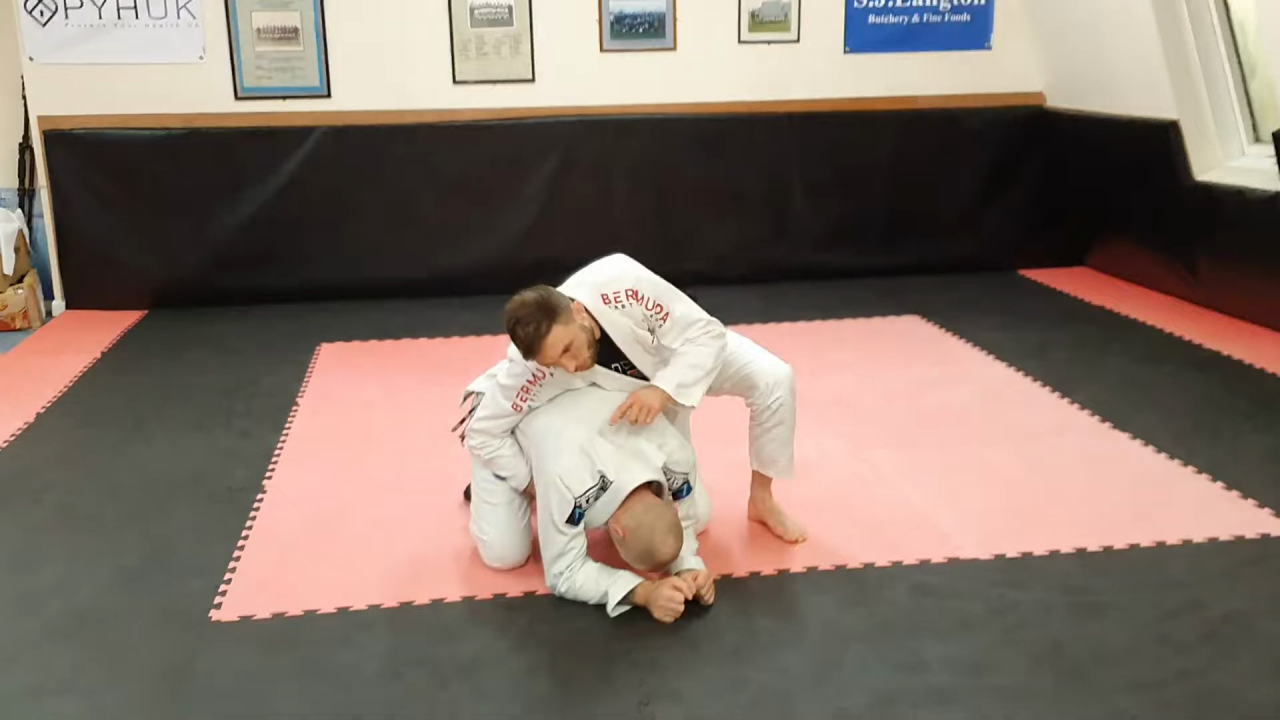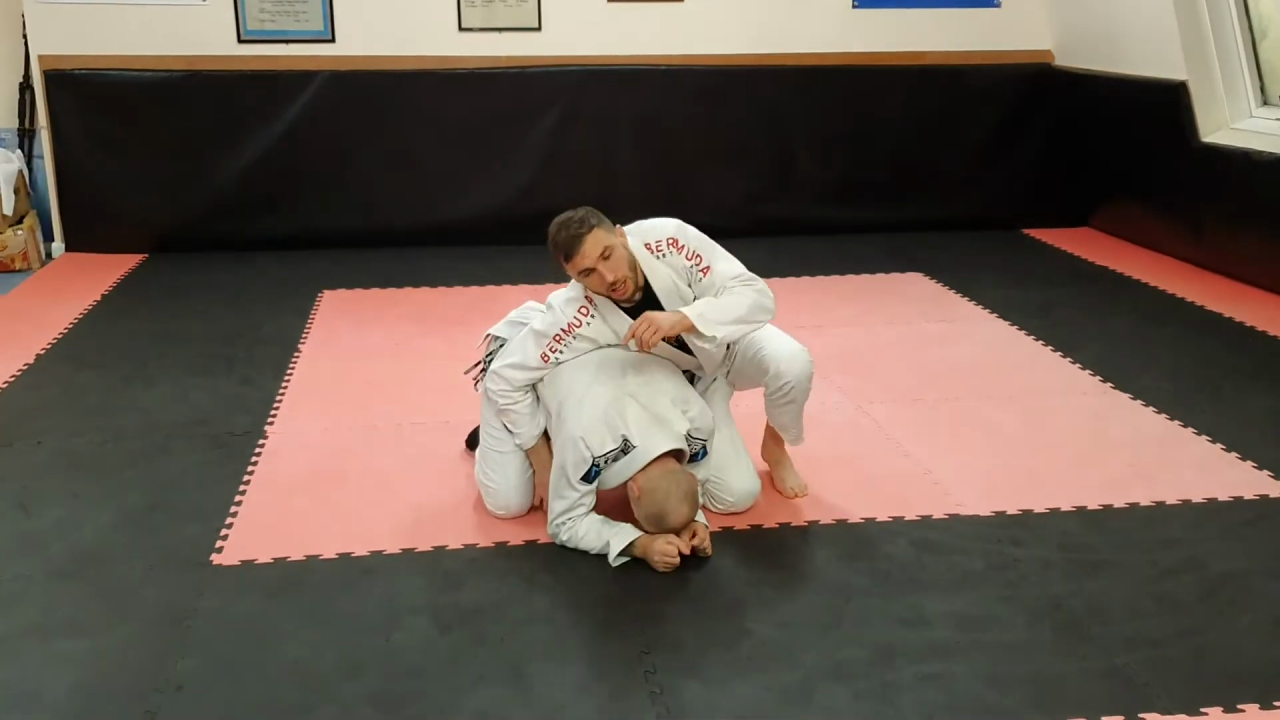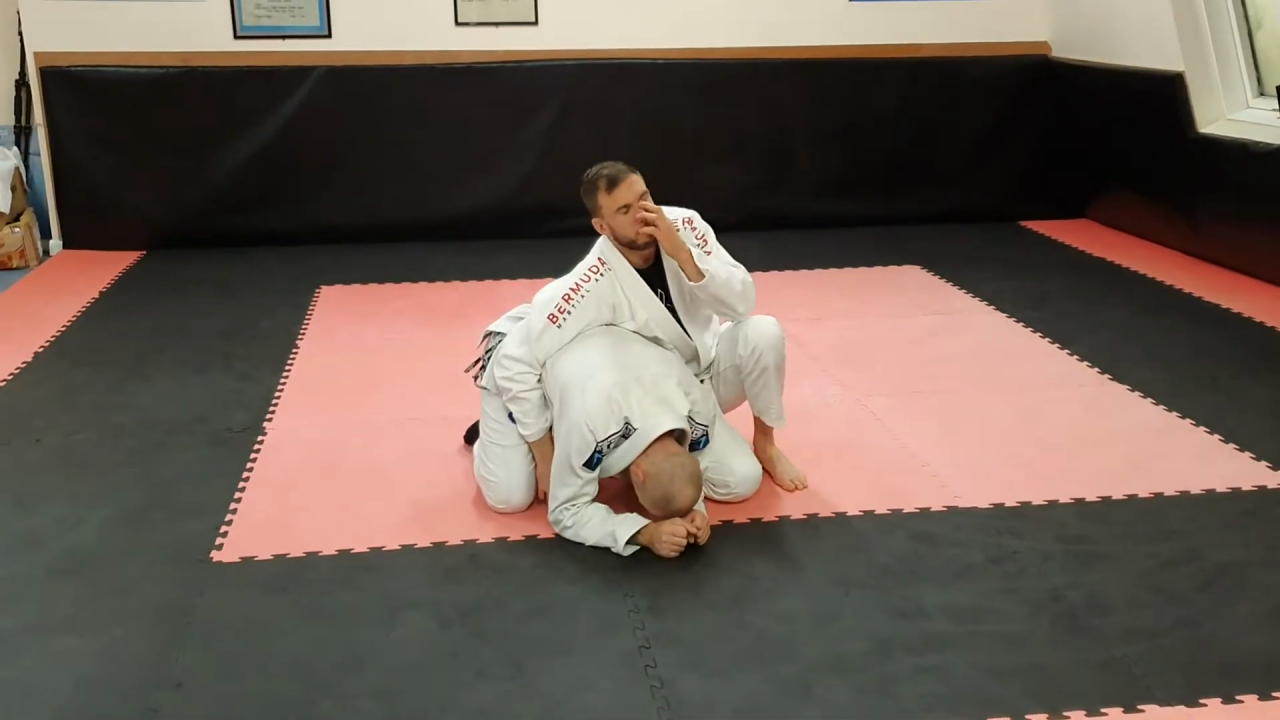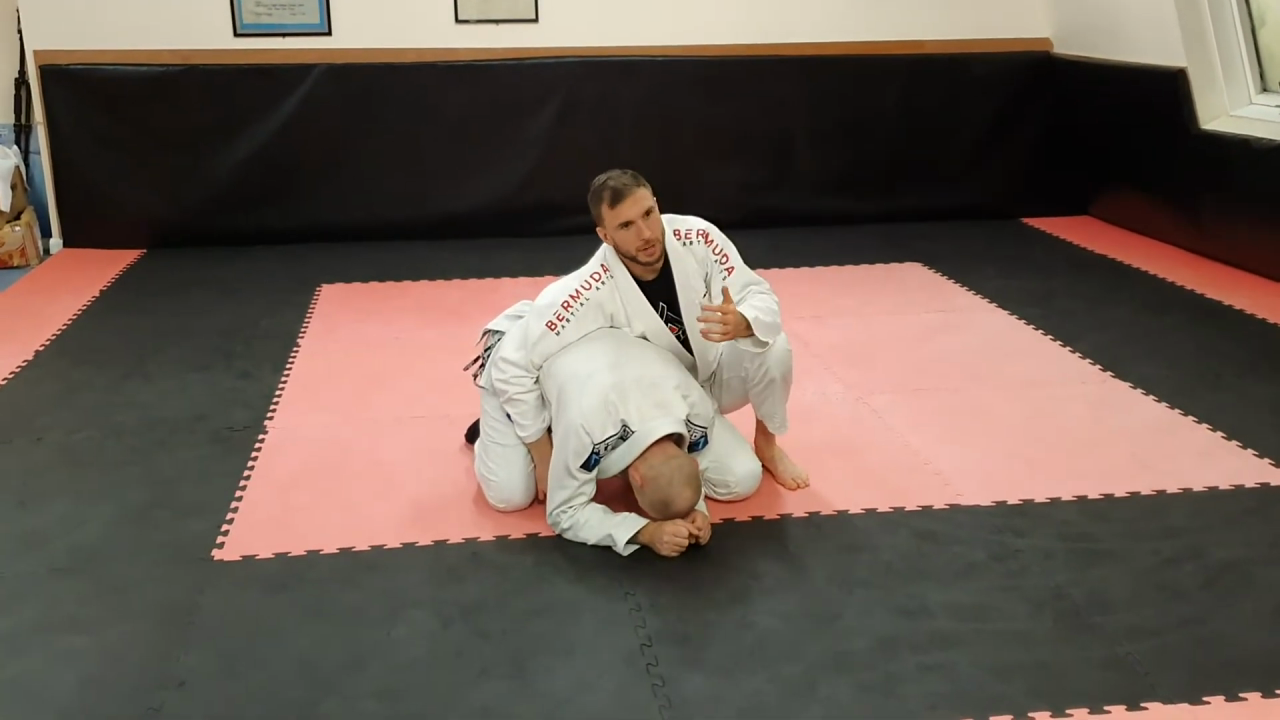
dt=0.7s
person 1, frame 1
left shoulder: (622, 281)
right shoulder: (531, 368)
left elbow: (706, 332)
right elbow: (482, 433)
left wrist: (663, 390)
left hip: (681, 356)
right hip: (630, 397)
left knee: (774, 379)
left ankle: (761, 500)
person 1, frame 2
left shoulder: (668, 239)
right shoulder: (575, 316)
left elbow: (755, 295)
right elbow: (503, 380)
left wrist: (680, 319)
left hip: (722, 344)
left knee: (791, 364)
right knee: (734, 495)
left ankle: (775, 447)
person 1, frame 3
left shoulder: (685, 225)
right shoulder: (591, 285)
left elbow: (741, 303)
right elbow: (513, 365)
left wrist: (682, 253)
right wrist: (546, 455)
left hip: (711, 365)
left knee: (763, 332)
right knee: (735, 482)
left ankle: (765, 443)
person 1, frame 4
left shoulder: (696, 238)
right shoulder: (590, 291)
left elbow: (760, 296)
right elbow: (511, 369)
left wrist: (740, 321)
right wrist: (544, 459)
left hip: (713, 371)
left knee: (772, 349)
left ankle: (766, 444)
person 2, frame 1
left shoulder: (676, 455)
right shoulder: (563, 478)
left elbow: (683, 519)
right elbow: (563, 574)
left wrist: (689, 568)
right wrist: (644, 593)
right knee: (503, 554)
person 2, frame 2
left shoulder: (698, 422)
right shoulder: (585, 437)
left elbow: (687, 478)
right elbow: (565, 523)
left wrist: (694, 521)
right wrist: (641, 545)
right knee: (507, 503)
right ankle: (493, 434)
person 2, frame 3
left shoulder: (698, 406)
right shoulder: (587, 422)
left elbow: (678, 468)
right elbow: (566, 512)
left wrist: (693, 509)
right wrist: (645, 533)
right knee: (508, 497)
right ankle: (488, 431)
person 2, frame 4
left shoulder: (697, 408)
right shoulder: (584, 424)
left elbow: (688, 466)
right elbow: (564, 513)
left wrist: (696, 510)
right wrist: (647, 532)
right knee: (509, 497)
right ankle: (490, 431)
